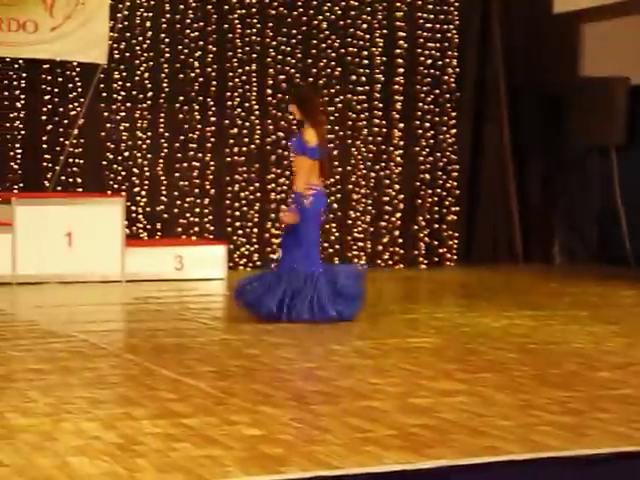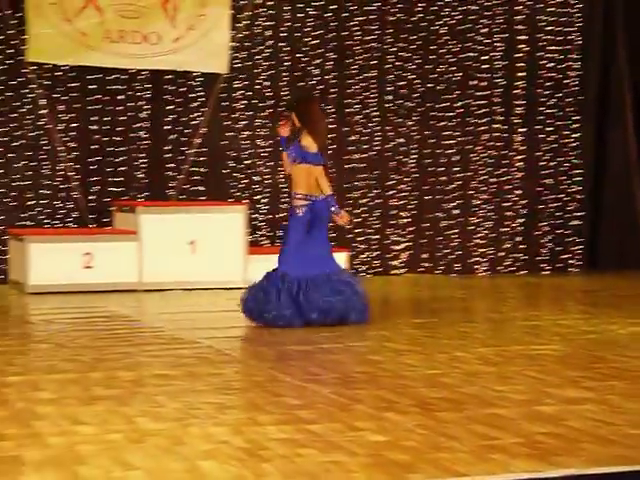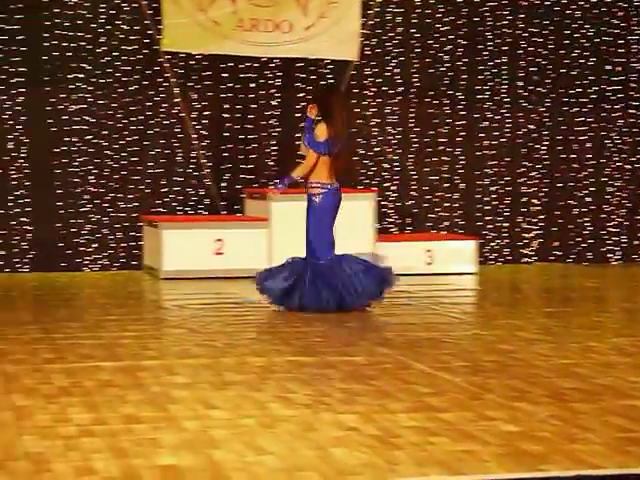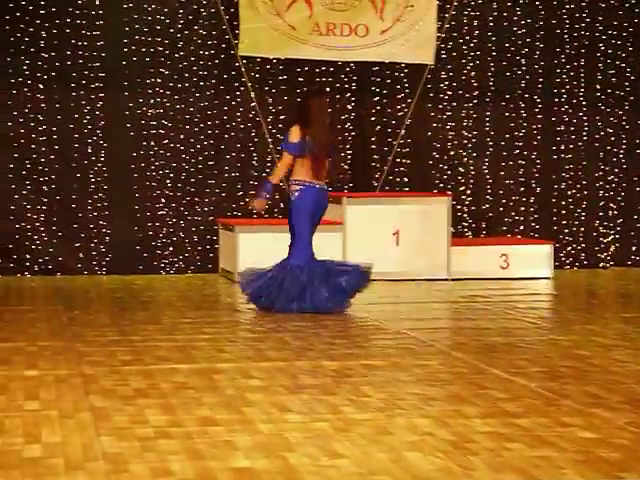
dt=0.7s
person 1, frame 1
left shoulder: (308, 132)
right shoulder: (311, 132)
left elbow: (305, 173)
left wrist: (292, 207)
left hip: (308, 198)
right hip: (309, 197)
left knee: (306, 255)
right knee: (292, 252)
left ankle: (317, 307)
person 1, frame 2
left shoulder: (307, 140)
right shoulder: (305, 139)
left elbow: (320, 177)
right elbow: (290, 168)
left wrist: (334, 208)
right wrist: (284, 139)
left hip: (305, 205)
right hip: (310, 205)
left knee: (291, 261)
right knee: (319, 261)
left ankle: (282, 311)
right ankle: (337, 309)
person 1, frame 3
left shoulder: (322, 128)
right shoulder: (332, 130)
left elbow: (308, 163)
right elbow: (305, 149)
left wrist: (281, 184)
right wrist: (309, 120)
left hip: (320, 192)
right hip: (329, 191)
left knee: (320, 249)
right knee: (318, 248)
left ankle: (362, 281)
right ankle: (321, 295)
person 1, frame 4
left shoulder: (296, 131)
right shoulder: (325, 135)
left elbow: (284, 165)
left wrist: (263, 192)
left hip: (302, 192)
right hip: (320, 193)
left knee: (300, 247)
right knee: (302, 246)
left ankle: (299, 298)
right ankle: (326, 292)
